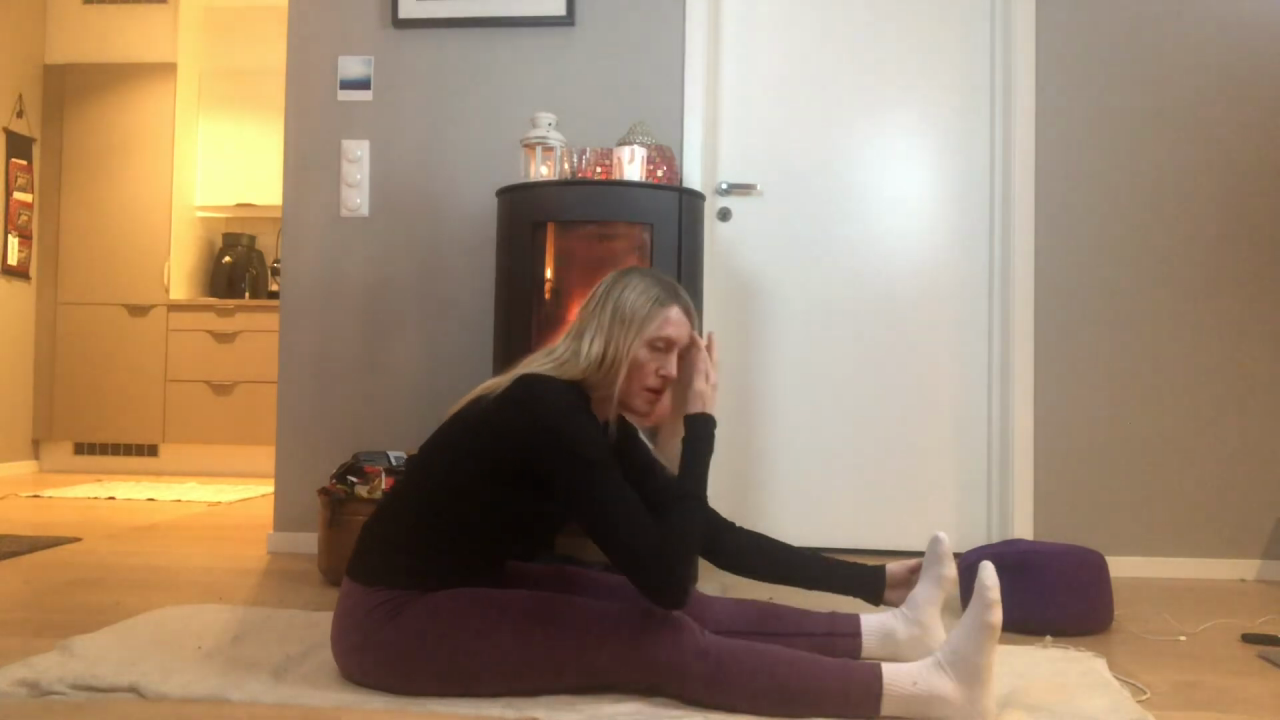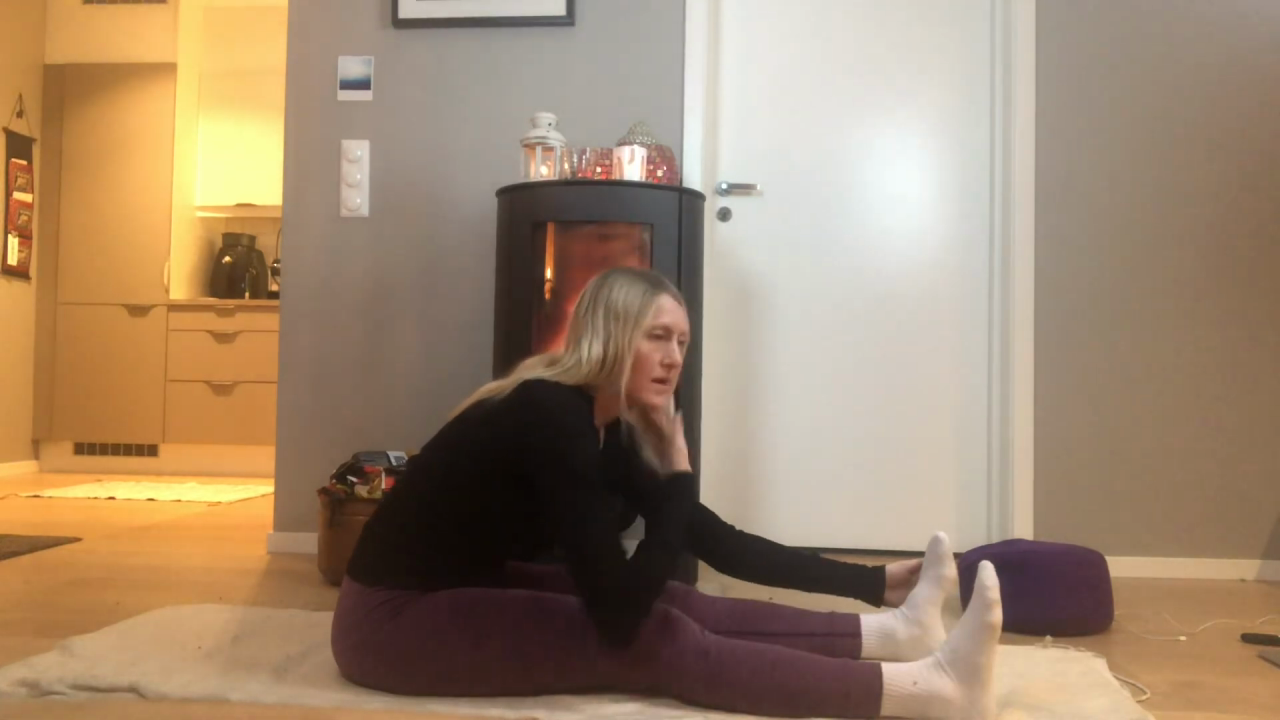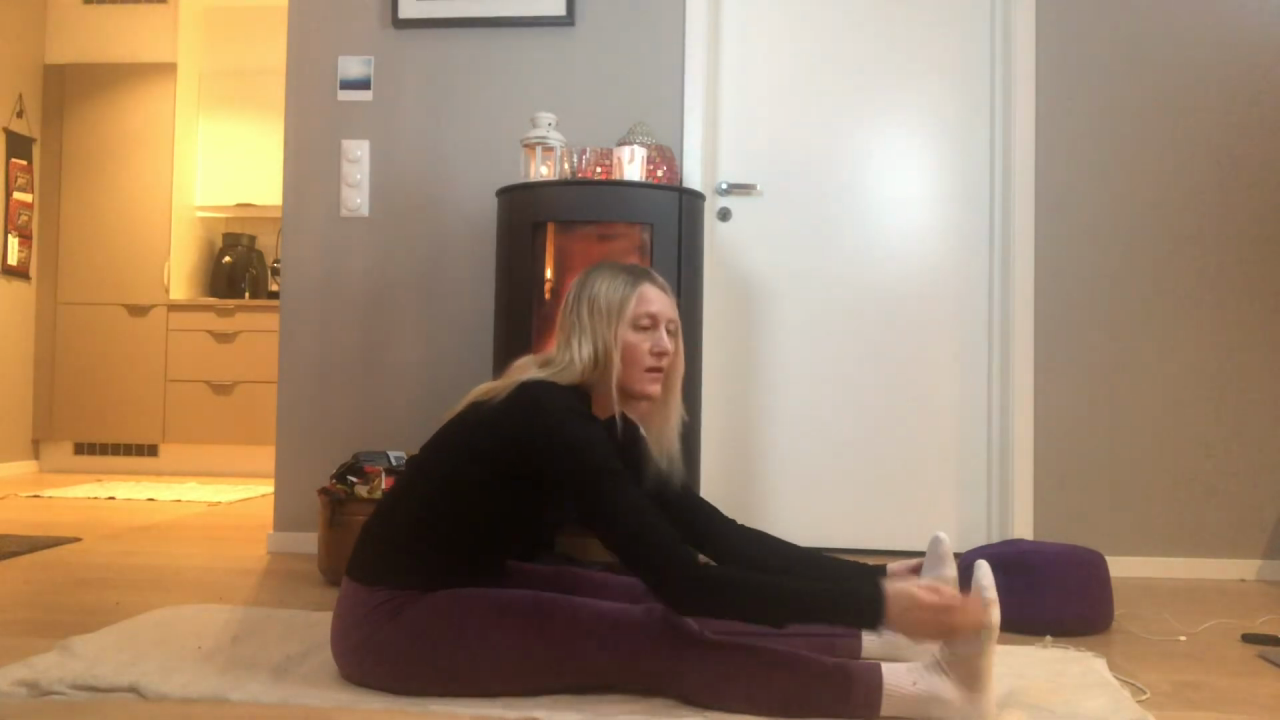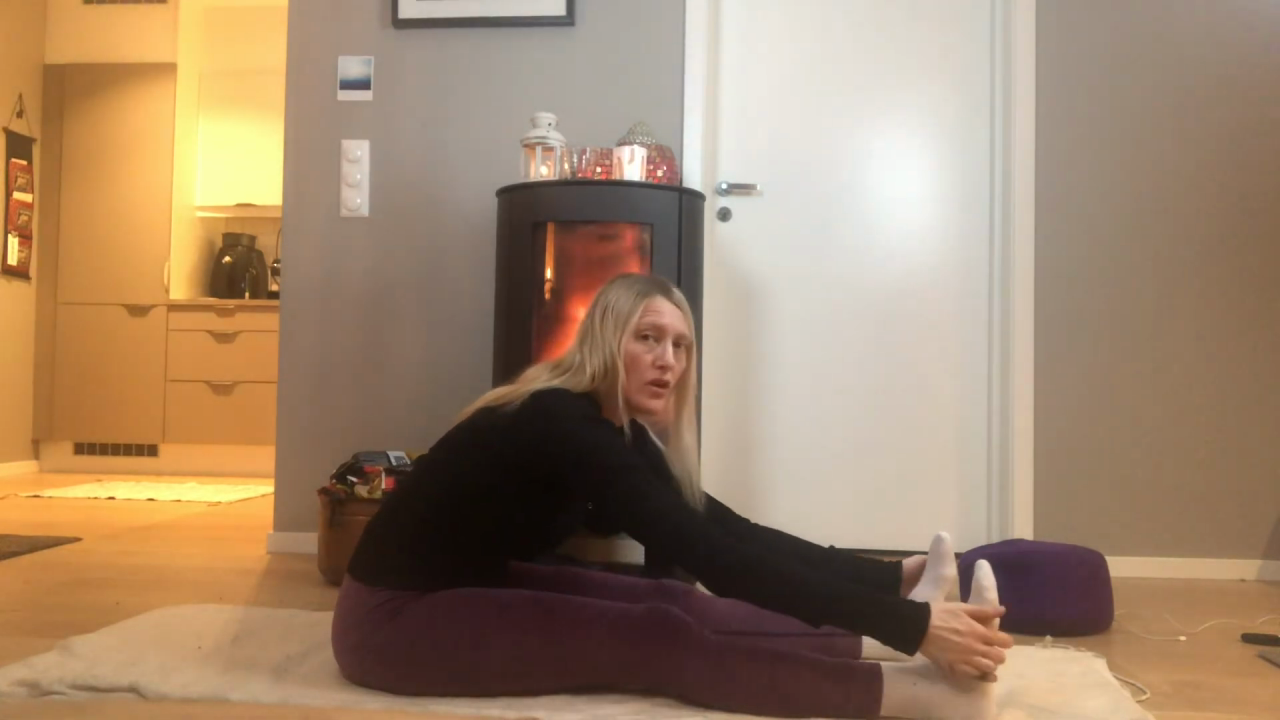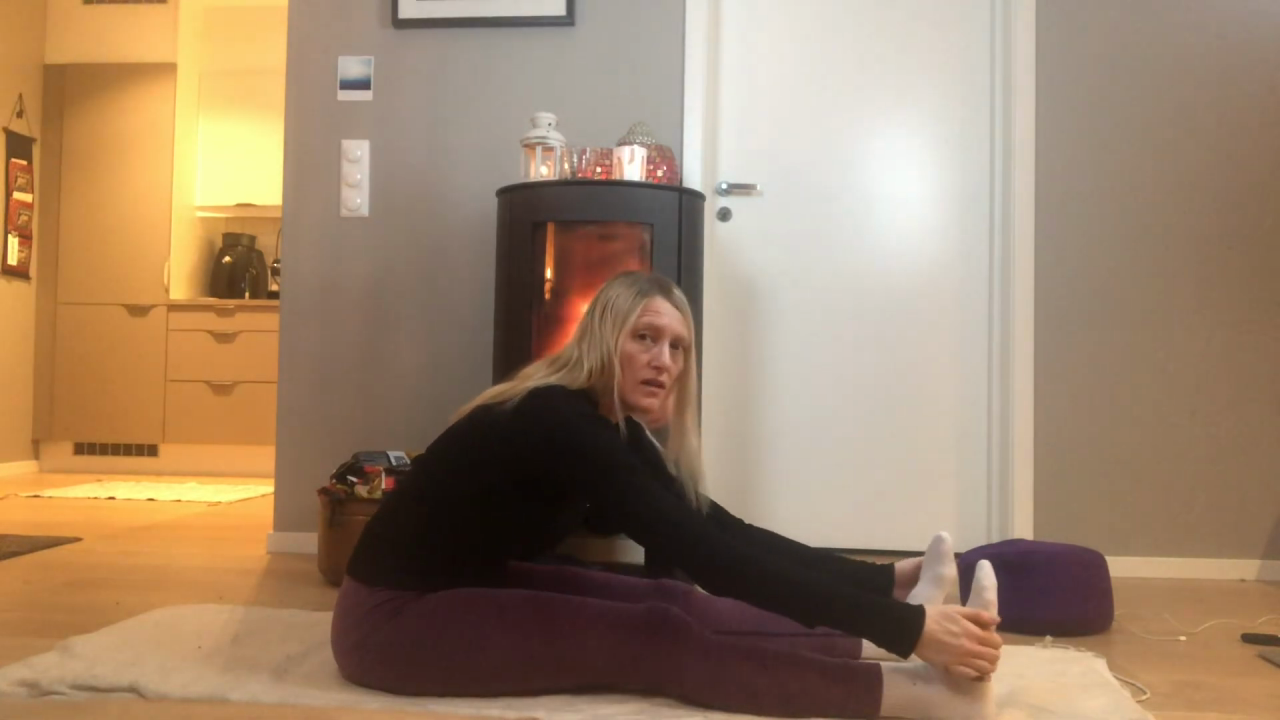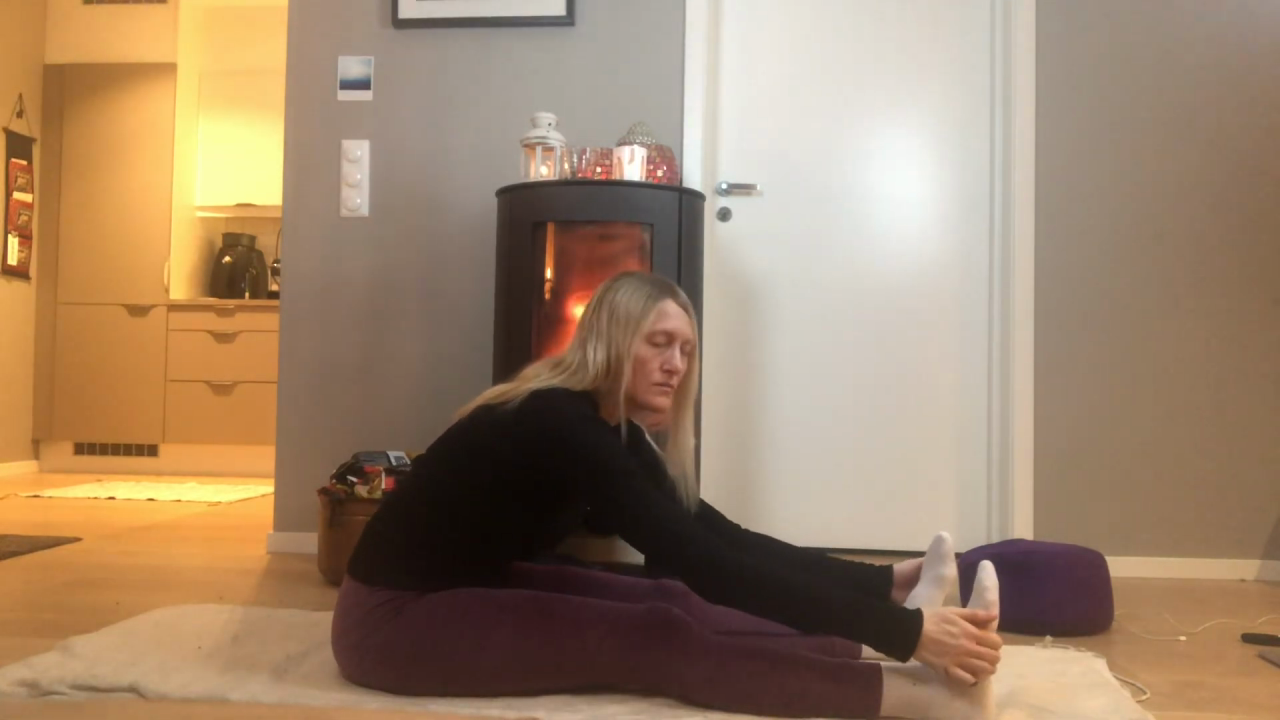
dt=0.4s
person 1, frame 1
left shoulder: (605, 426)
right shoulder: (548, 411)
left elbow: (717, 541)
right elbow: (666, 576)
left wrist: (873, 580)
right wrist: (700, 424)
left hip: (474, 590)
right hip: (396, 620)
left knee: (676, 612)
right knee: (661, 640)
left ankle: (890, 630)
person 1, frame 2
left shoulder: (607, 430)
right shoulder: (549, 416)
left elbow: (718, 543)
right elbow: (618, 618)
left wrist: (873, 583)
right wrist: (678, 477)
left hip: (473, 593)
right hip: (396, 620)
left knee: (668, 608)
right knee: (662, 641)
left ankle: (890, 632)
person 1, frame 3
left shoulder: (610, 428)
right shoulder: (551, 418)
left elbow: (717, 536)
right elbow: (679, 584)
left wrist: (877, 583)
right wrist: (876, 604)
left hip: (474, 591)
right hip: (396, 620)
left knee: (668, 613)
right knee: (656, 638)
left ankle: (892, 645)
person 1, frame 4
left shoulder: (618, 431)
right shoulder: (564, 425)
left elbow: (736, 535)
right elbow: (720, 564)
left wrist: (892, 580)
right wrist: (911, 626)
left hip: (474, 589)
right hip: (397, 619)
left knee: (669, 604)
right knee: (657, 638)
person 1, frame 5
left shoulder: (615, 428)
right shoulder: (561, 422)
left elbow: (727, 533)
right elbow: (713, 560)
left wrist: (885, 583)
right wrist: (904, 626)
left hip: (474, 588)
right hip: (395, 619)
left knee: (670, 603)
right knee: (657, 638)
person 1, frame 6
left shoulder: (615, 430)
right shoulder: (561, 425)
left elbow: (725, 540)
right elbow: (709, 570)
left wrist: (883, 585)
right wrist: (900, 634)
left hip: (477, 589)
right hip: (397, 620)
left knee: (670, 605)
right knee: (657, 639)
